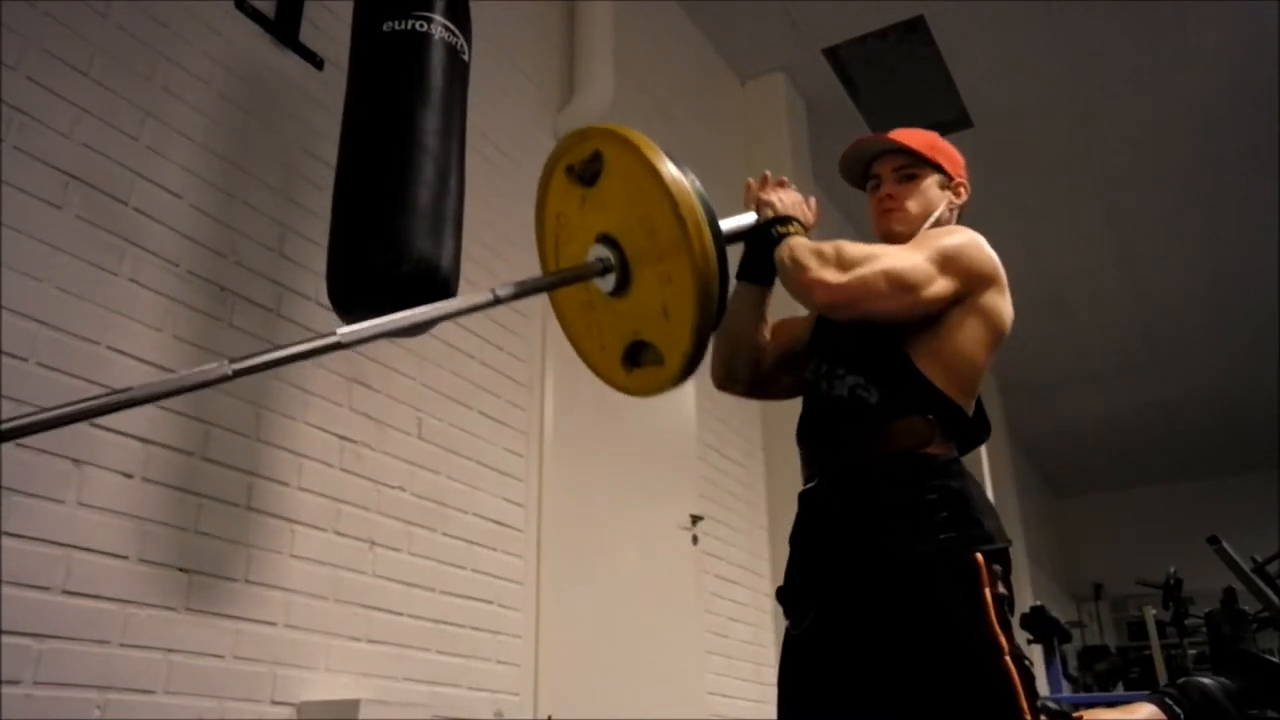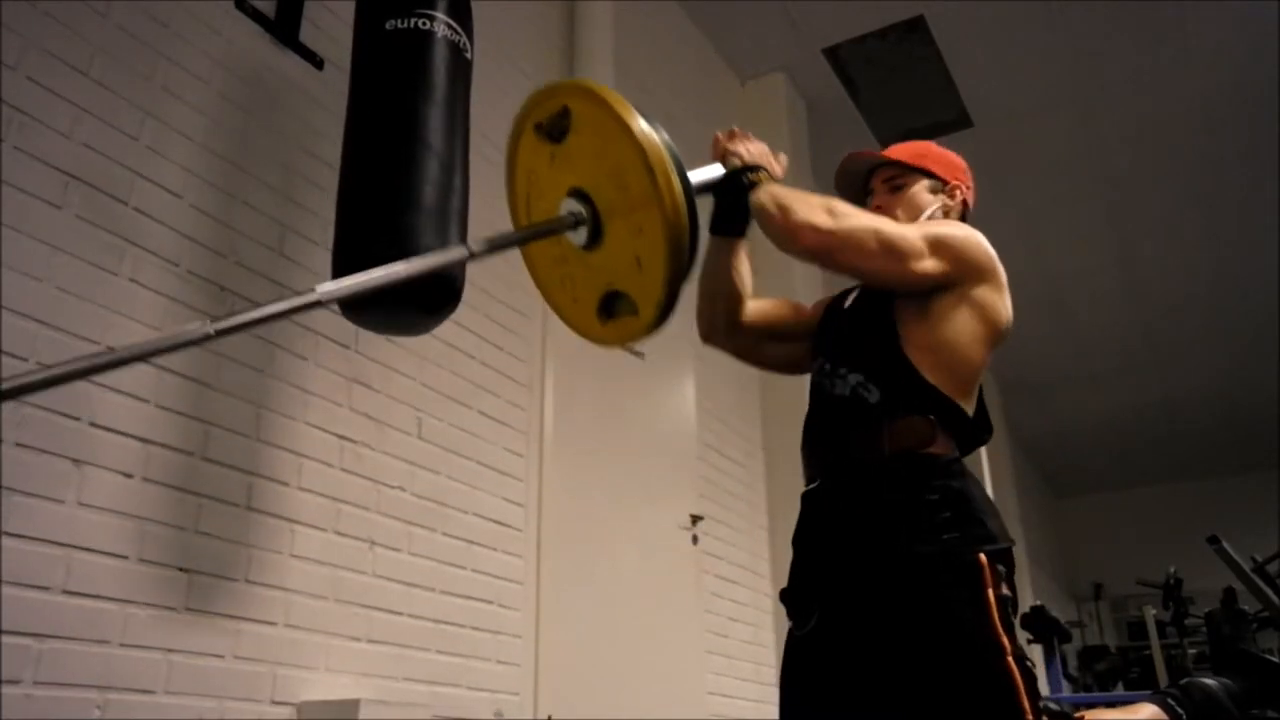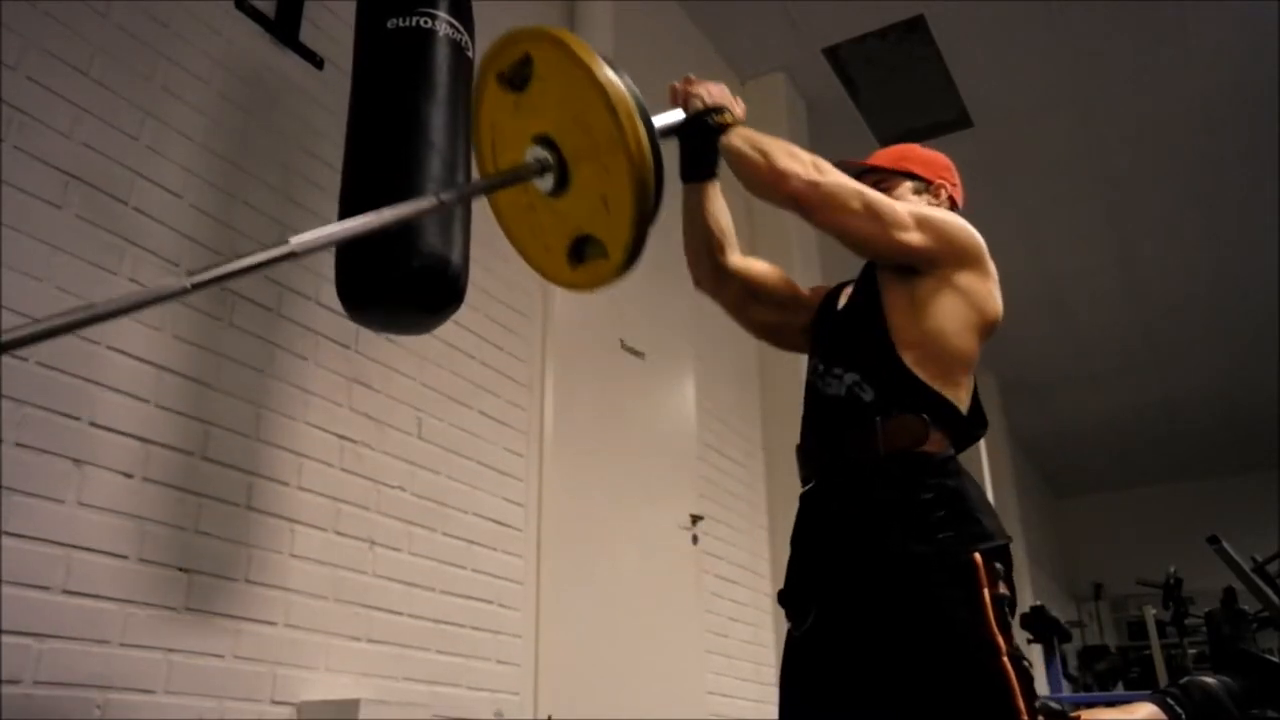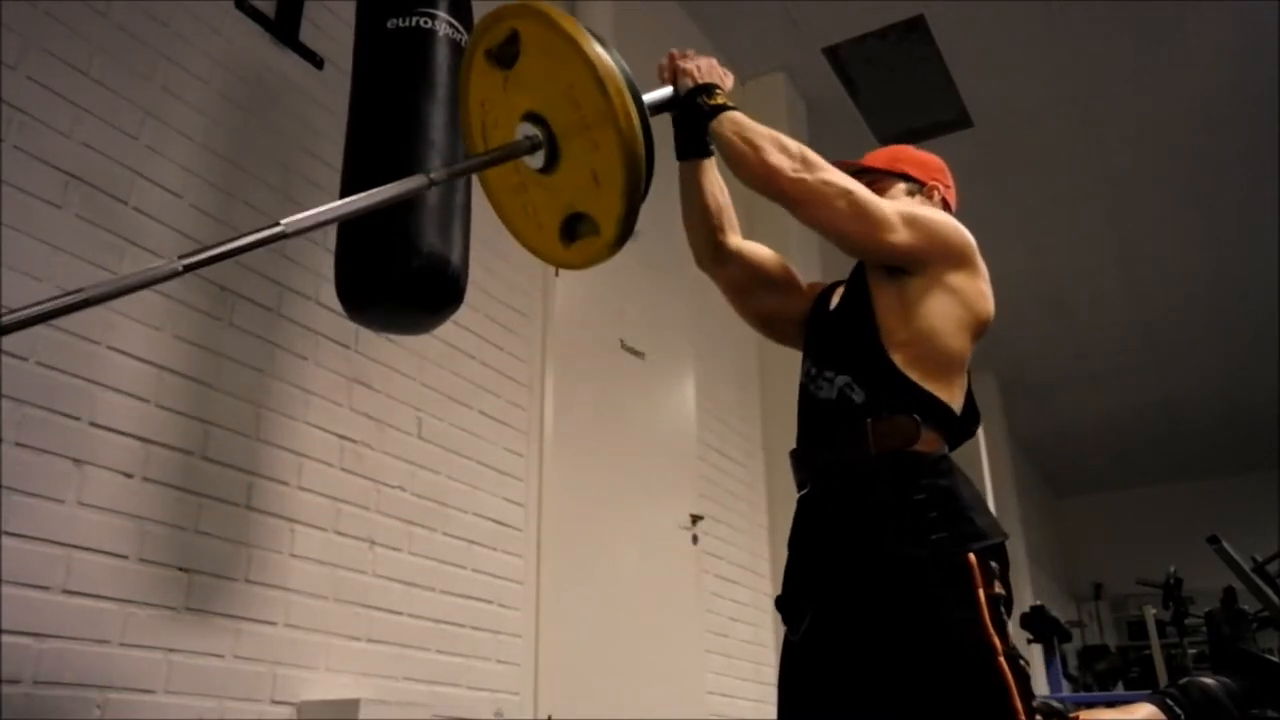
dt=0.2s
person 1, frame 1
left shoulder: (961, 255)
right shoulder: (836, 314)
left elbow: (831, 281)
right elbow: (737, 373)
left wrist: (785, 229)
right wrist: (759, 255)
left hip: (927, 531)
right hip: (829, 539)
person 1, frame 2
left shoulder: (958, 251)
right shoulder: (846, 310)
left elbow: (821, 229)
right elbow: (725, 324)
left wrist: (757, 179)
right wrist: (731, 212)
left hip: (931, 531)
right hip: (833, 543)
person 1, frame 3
left shoulder: (948, 247)
right shoulder: (836, 306)
left elbow: (807, 182)
right elbow: (718, 273)
left wrist: (723, 125)
right wrist: (698, 160)
left hip: (928, 532)
right hip: (832, 543)
person 1, frame 4
left shoulder: (941, 250)
right shoulder: (824, 308)
left elbow: (796, 176)
right elbow: (719, 251)
left wrist: (712, 107)
right wrist: (692, 138)
left hip: (920, 535)
right hip: (825, 542)
